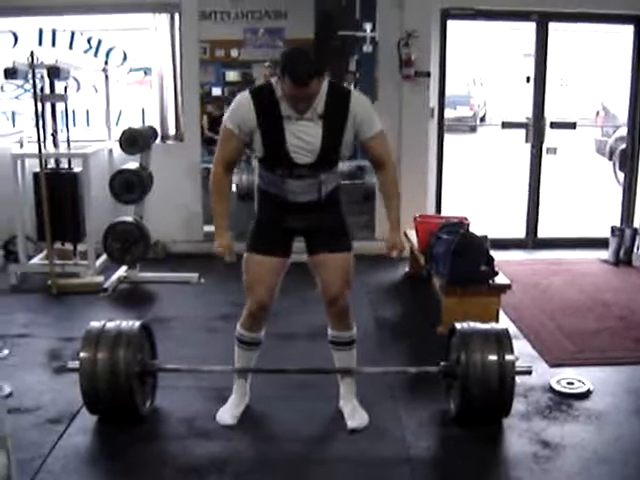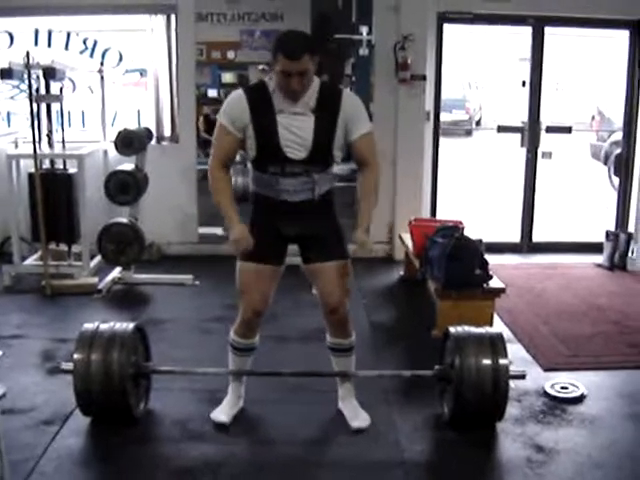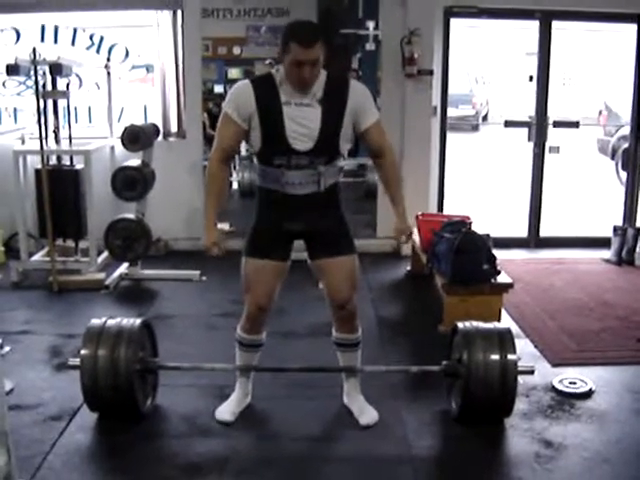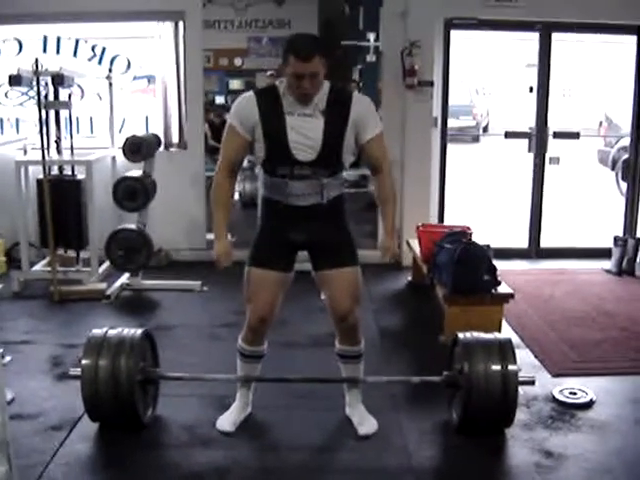
dt=1s
person 1, frame 1
left shoulder: (352, 104)
right shoulder: (250, 105)
left elbow: (384, 164)
right elbow: (223, 167)
left wrist: (394, 226)
right wrist: (222, 230)
left hip: (325, 211)
right hip: (273, 211)
left knee: (338, 302)
right knee: (257, 304)
left ankle: (348, 394)
right ankle: (240, 390)
person 1, frame 2
left shoulder: (344, 103)
right shoulder: (243, 102)
left elbow: (369, 165)
right elbow: (218, 166)
left wrist: (365, 223)
right wrist: (233, 222)
left hip: (319, 215)
right hip: (267, 216)
left knee: (337, 308)
right knee: (250, 311)
left ankle: (346, 395)
right ankle: (234, 393)
person 1, frame 3
left shoulder: (350, 93)
right shoulder: (249, 93)
left elbow: (382, 154)
right elbow: (220, 159)
left wrist: (400, 213)
right wrist: (211, 223)
left hip: (325, 211)
right hip: (273, 211)
left knee: (345, 305)
right knee: (256, 307)
left ankle: (353, 391)
right ankle: (242, 389)
person 1, frame 4
left shoulder: (355, 106)
right shoulder: (252, 105)
left elbow: (381, 169)
right elbow: (226, 171)
left wrist: (389, 230)
right wrist: (220, 234)
left hip: (329, 222)
right hip: (277, 222)
left knee: (347, 316)
right knee: (257, 318)
left ankle: (354, 401)
right ankle: (243, 400)
